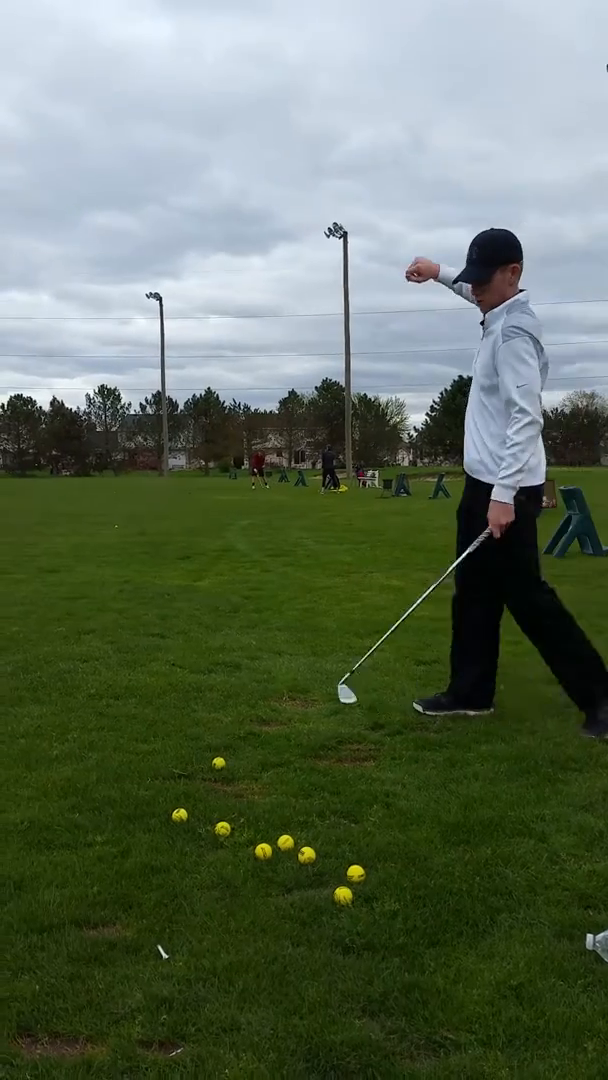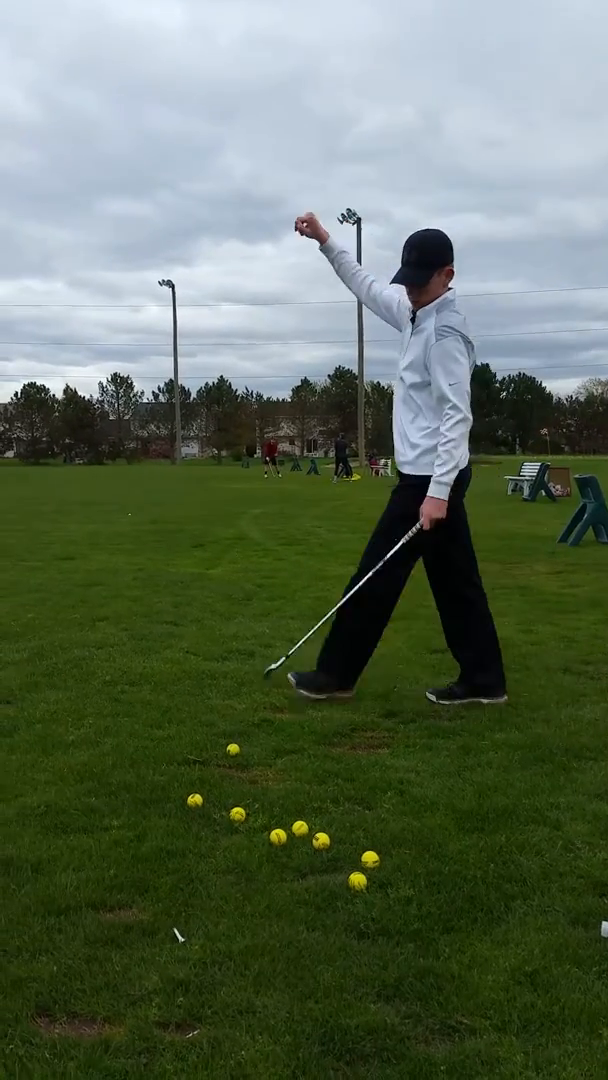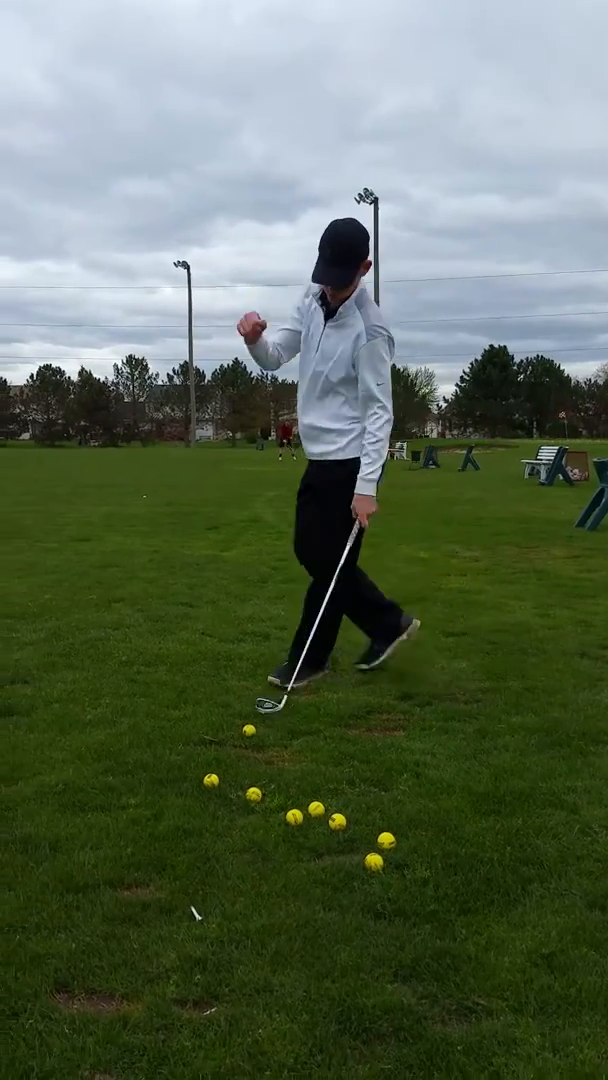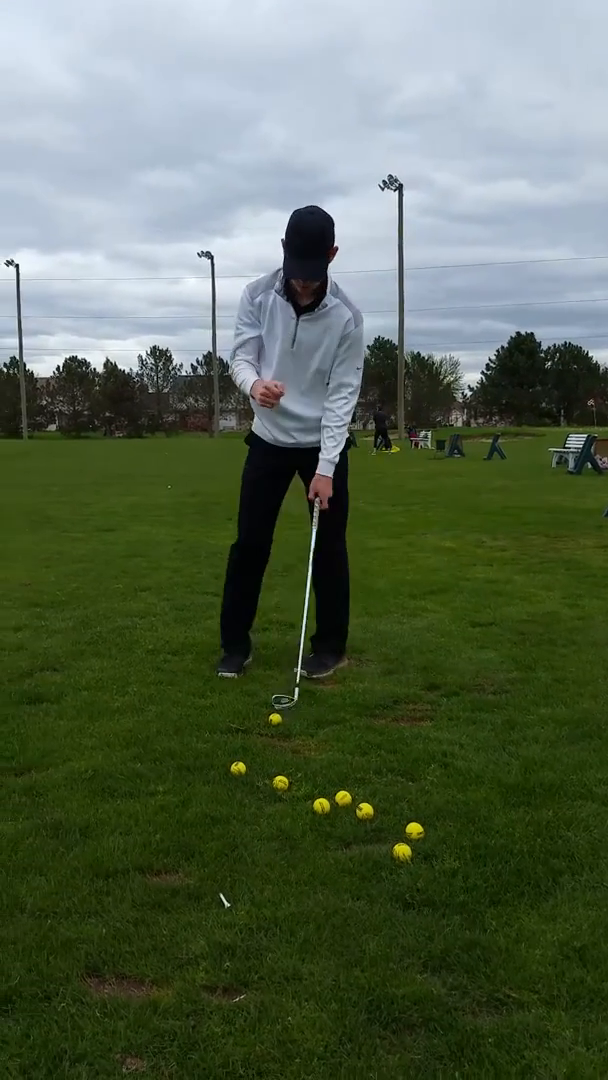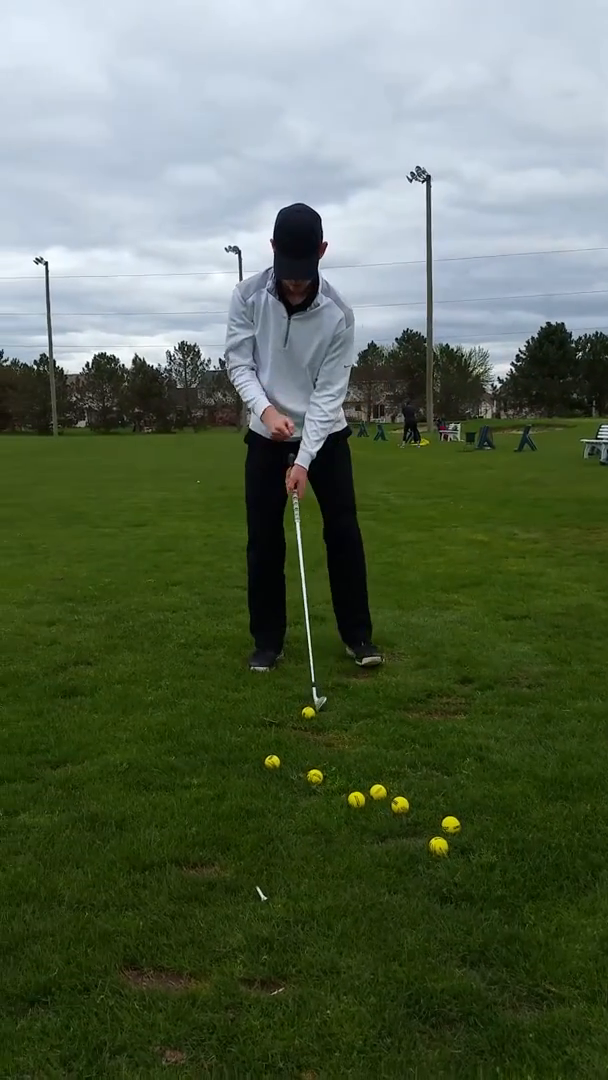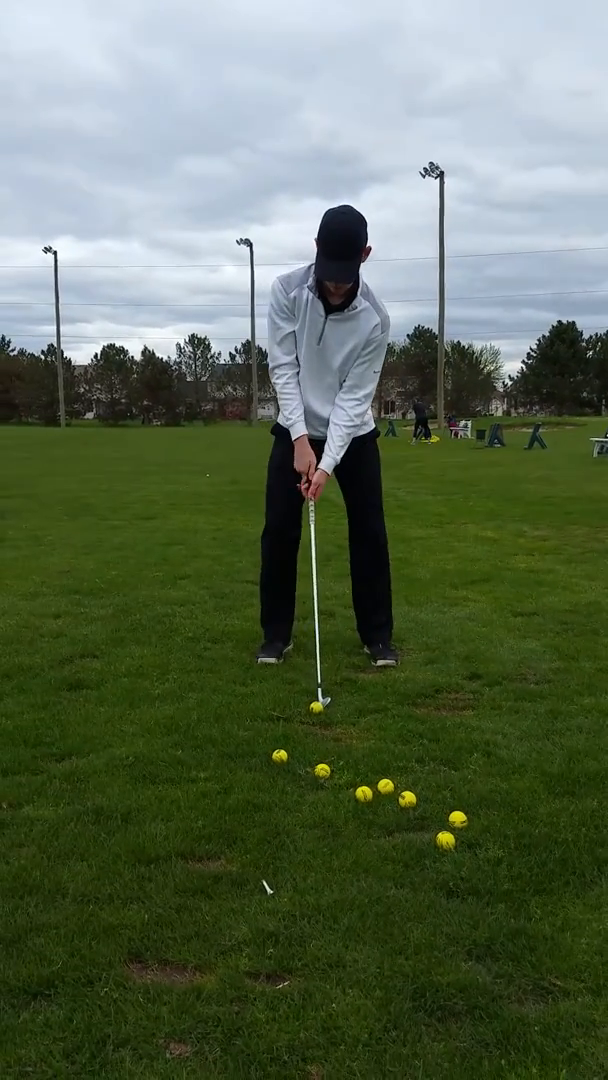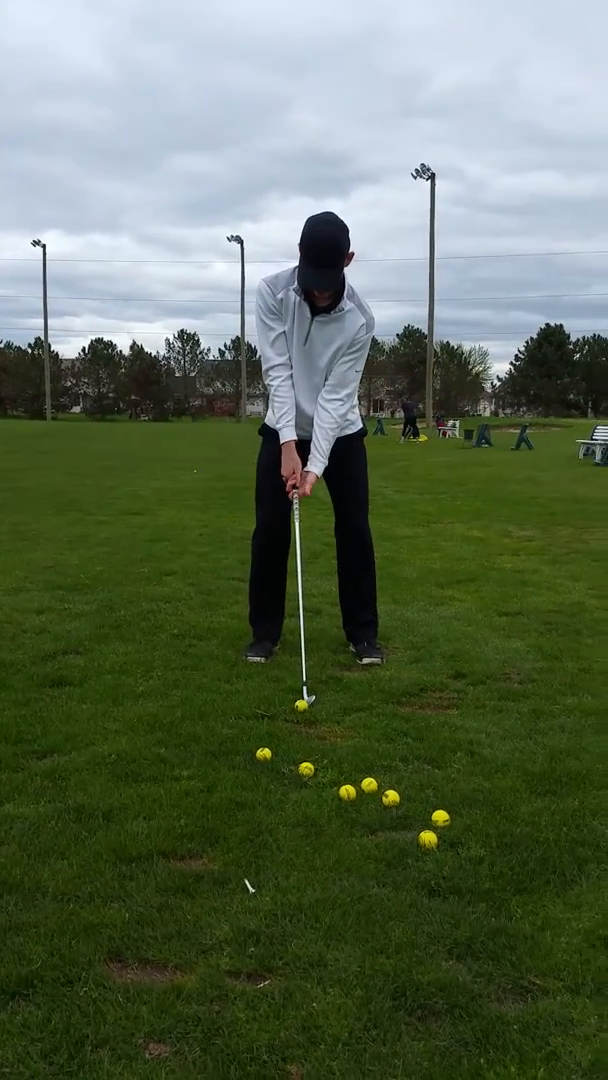
dt=0.4s
person 1, frame 1
left shoulder: (512, 332)
right shoulder: (500, 317)
left elbow: (525, 418)
right elbow: (478, 291)
left wrist: (503, 495)
right wrist: (439, 273)
left hip: (509, 489)
right hip: (483, 482)
left knee: (525, 597)
right knee: (474, 590)
right ankle: (470, 691)
person 1, frame 2
left shoulder: (444, 331)
right shoulder: (415, 314)
left elbow: (457, 415)
right elbow: (368, 288)
left wrist: (438, 490)
right wrist: (326, 241)
left hip: (429, 477)
right hip: (427, 473)
left knee: (377, 573)
right knee: (454, 578)
left ankle: (336, 674)
right ankle: (484, 678)
person 1, frame 3
left shoulder: (369, 330)
right shoulder: (310, 307)
left elbow: (379, 410)
right elbow: (273, 358)
left wrist: (367, 486)
right wrist: (254, 337)
left hip: (350, 462)
right hip: (320, 456)
left knee: (329, 561)
right knee: (317, 554)
left ankle: (309, 658)
right ankle: (387, 622)
person 1, frame 4
left shoulder: (346, 317)
right shoulder: (257, 296)
left elbow: (343, 393)
right elbow: (241, 358)
left wrist: (326, 467)
right wrist: (253, 384)
left hip: (324, 446)
right hip: (268, 440)
left knee: (328, 547)
right knee: (249, 543)
left ankle: (330, 646)
right ankle: (235, 644)
person 1, frame 5
left shoulder: (338, 314)
right shoulder: (248, 296)
left elbow: (330, 391)
right elbow: (238, 363)
left wrist: (304, 460)
right wrist: (265, 409)
left hip: (325, 435)
right hip: (267, 436)
left knee: (343, 532)
right knee: (264, 540)
left ankle: (358, 633)
right ankle: (267, 640)
person 1, frame 6
left shoulder: (374, 318)
right shoulder: (287, 290)
left elbow: (355, 395)
right elbow: (282, 367)
left wrist: (328, 464)
right wrist: (300, 438)
left hip: (353, 436)
right hip: (295, 433)
left knee: (369, 532)
right knee: (278, 531)
left ankle: (377, 634)
right ankle: (276, 633)
person 1, frame 7
left shoulder: (359, 319)
right shoulder: (272, 291)
left elbow: (336, 396)
right elbow: (277, 371)
left wrist: (315, 467)
right wrist: (289, 446)
left hip: (341, 433)
right hip: (283, 431)
left knee: (354, 530)
right knee: (269, 531)
left ankle: (362, 632)
right ankle: (265, 631)
